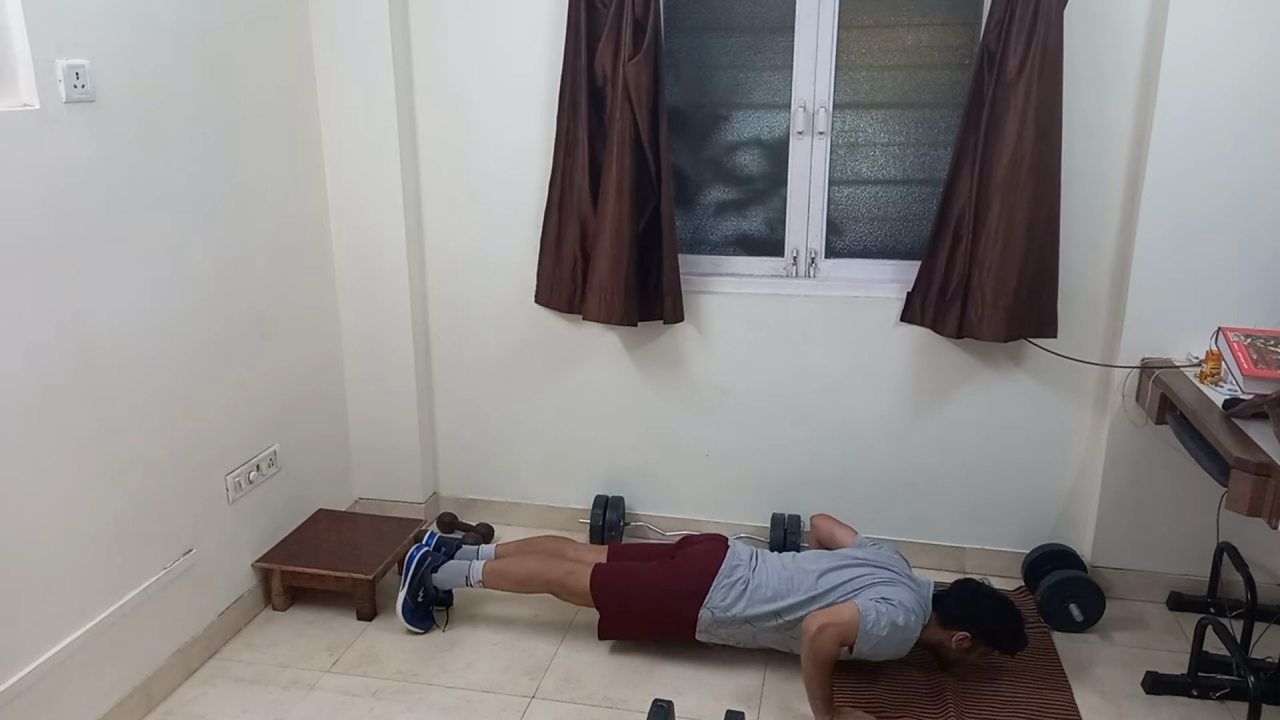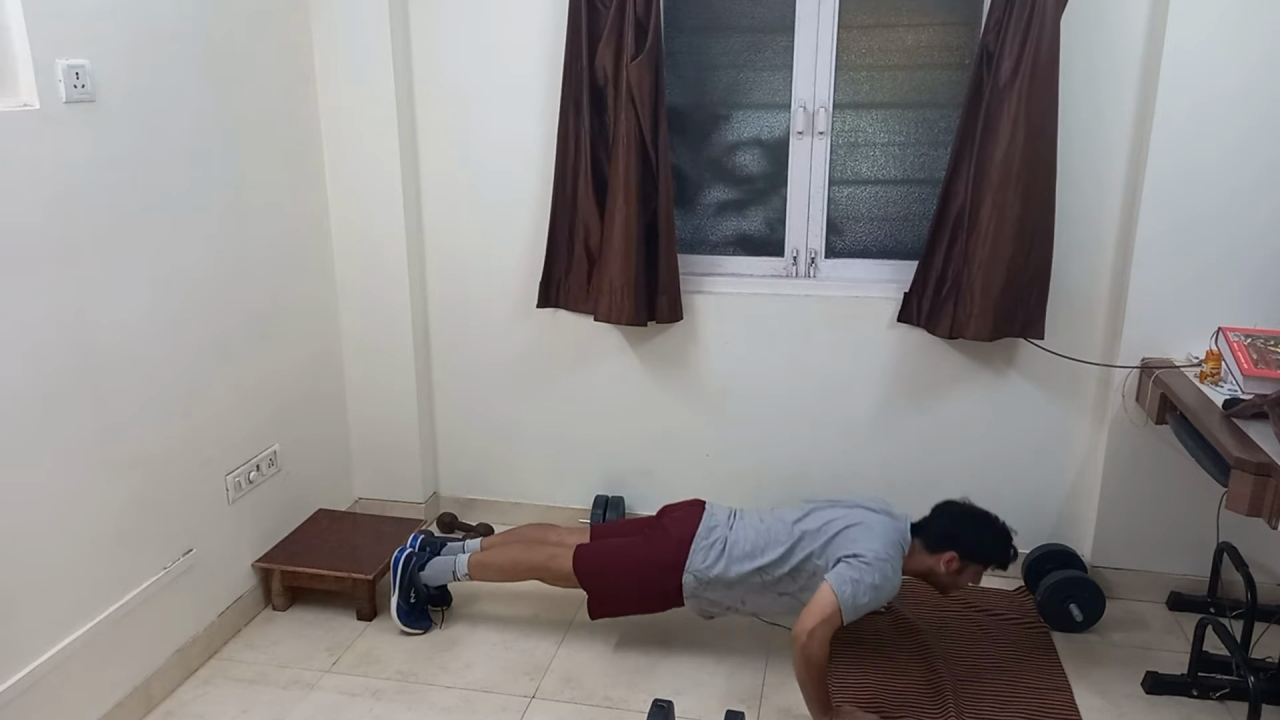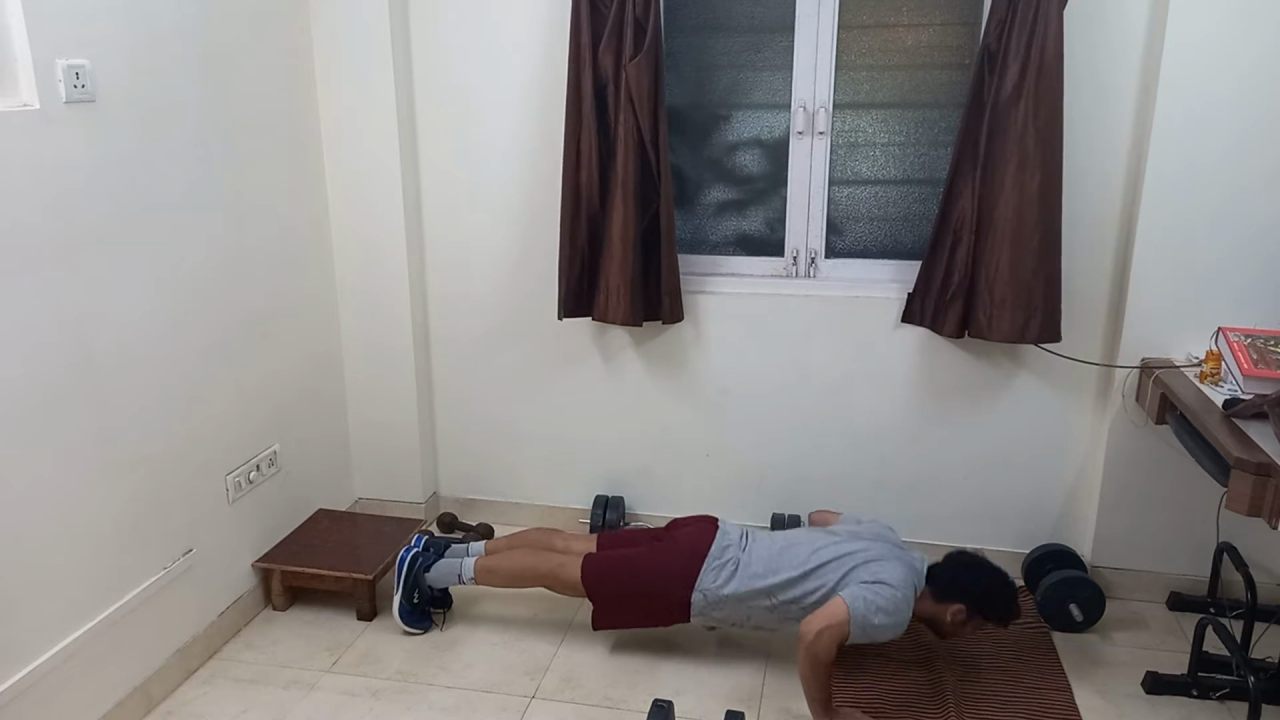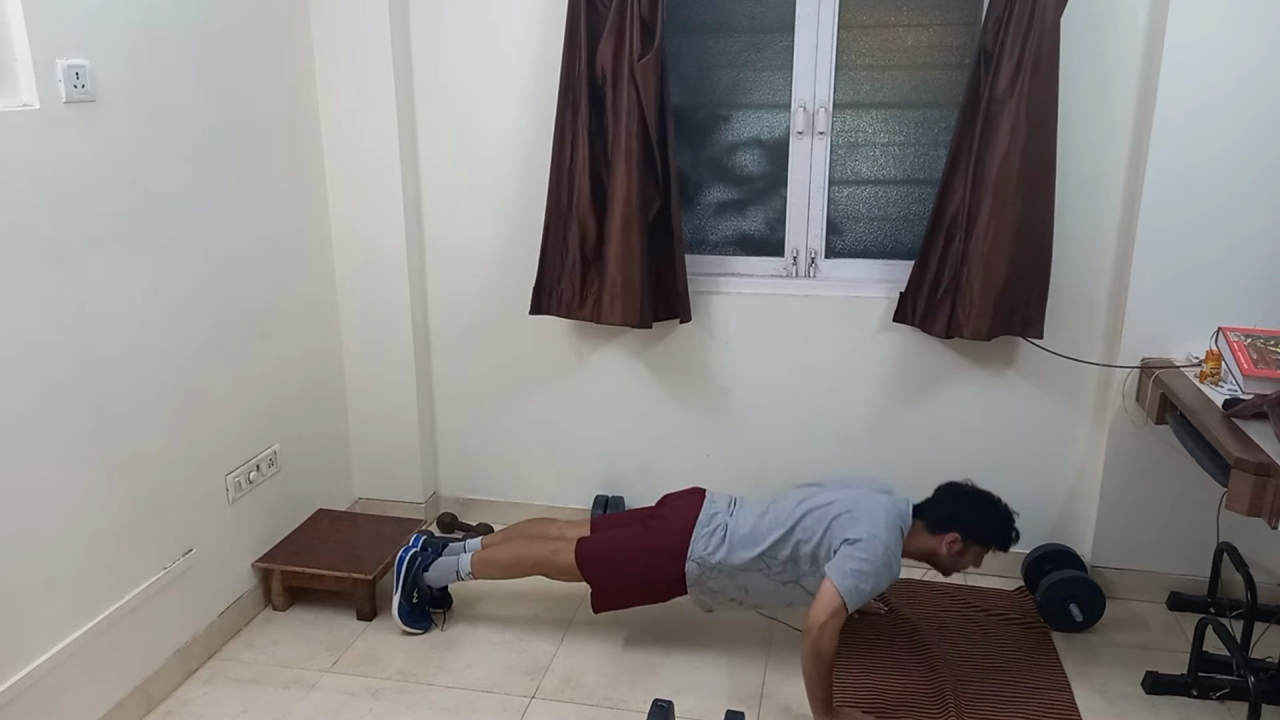
dt=1s
person 1, frame 1
left shoulder: (893, 565)
right shoulder: (899, 623)
left elbow: (821, 522)
right elbow: (820, 630)
left hip: (718, 559)
right hip: (707, 598)
left knee: (583, 556)
right knee: (571, 582)
left ankle: (454, 552)
right ankle: (440, 571)
person 1, frame 2
left shoulder: (885, 518)
right shoulder: (881, 566)
right elbow: (807, 635)
left wrist: (847, 601)
left hip: (699, 528)
right hip: (688, 565)
left knee: (567, 538)
right knee: (556, 566)
left ankle: (441, 550)
right ankle: (429, 570)
person 1, frame 3
left shoulder: (891, 548)
right shoulder: (891, 605)
left elbow: (820, 516)
right elbow: (816, 634)
left hip: (711, 542)
right hip: (700, 583)
left knee: (575, 547)
right knee: (564, 575)
left ankle: (447, 551)
right ankle: (432, 569)
person 1, frame 4
left shoulder: (882, 500)
right shoulder: (881, 548)
right elbow: (819, 628)
left wrist: (848, 596)
left hip: (700, 517)
right hip: (690, 554)
left knee: (568, 534)
right knee: (559, 561)
left ankle: (444, 552)
right ankle: (431, 568)
